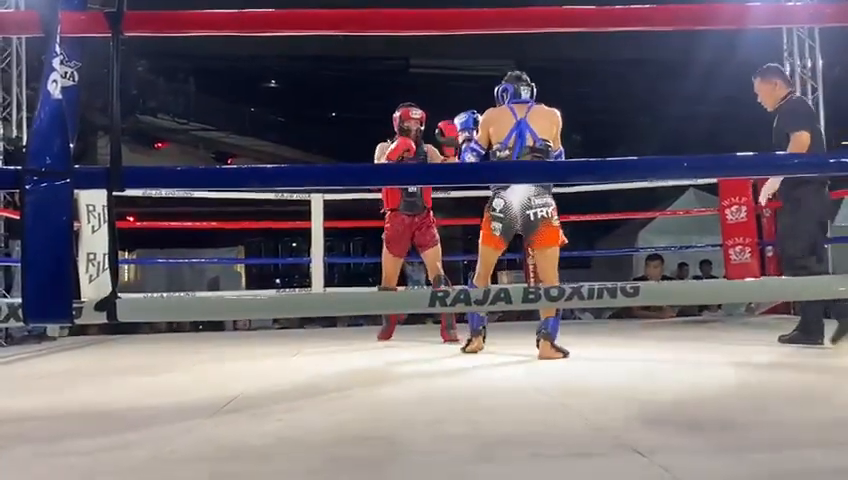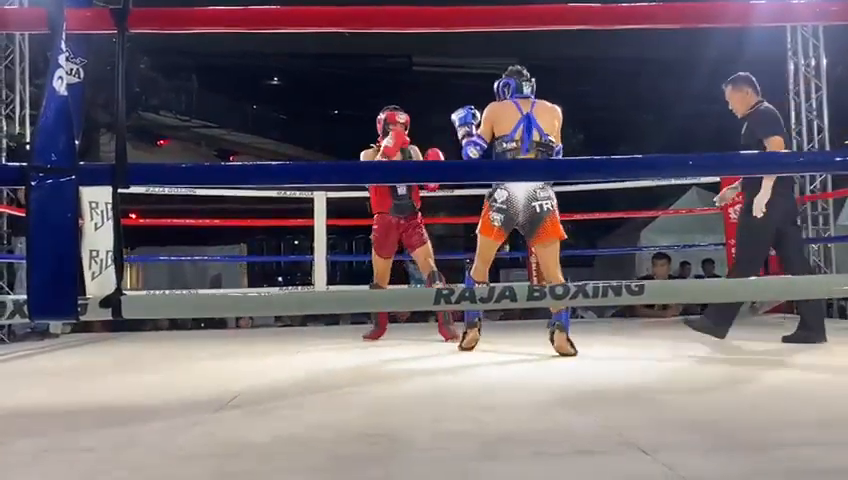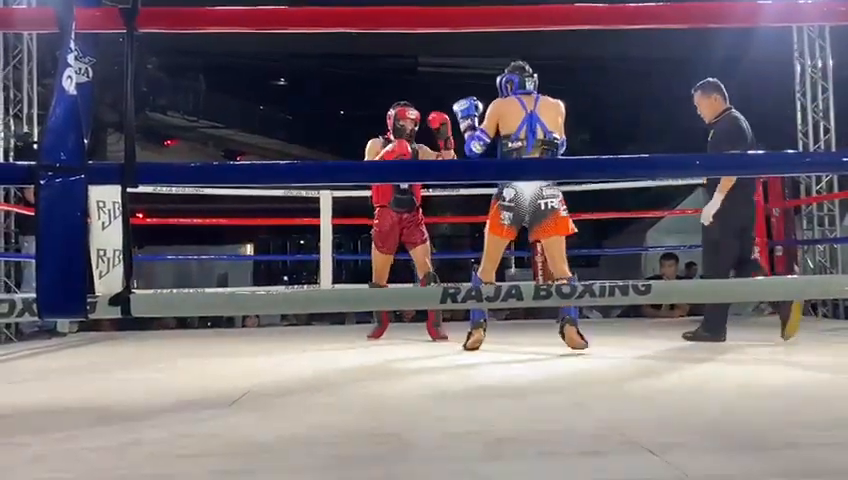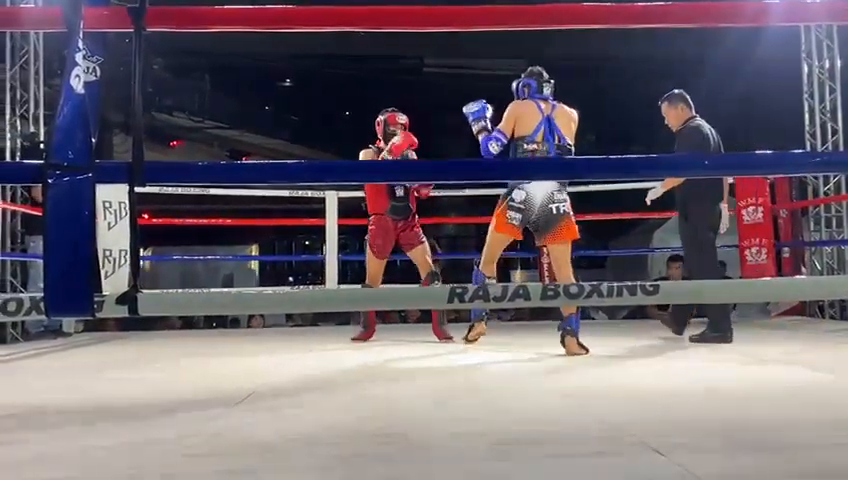
dt=0.3s
person 1, frame 1
left shoulder: (492, 116)
right shoulder: (551, 116)
left elbow: (469, 161)
left wrist: (465, 130)
left hip: (503, 200)
right hip: (539, 200)
left knee: (483, 273)
right knee: (549, 277)
left ankle: (476, 335)
right ankle: (547, 340)
person 1, frame 2
left shoulder: (495, 109)
right shoulder: (553, 111)
left elbow: (472, 154)
left wrist: (463, 125)
left hip: (505, 193)
right hip: (541, 194)
left knee: (481, 265)
right knee: (552, 270)
left ankle: (471, 329)
right ankle: (560, 333)
person 1, frame 3
left shoulder: (500, 106)
right shoulder: (556, 107)
left elbow: (474, 149)
left wrist: (466, 117)
left hip: (512, 191)
right hip: (547, 191)
left knee: (488, 264)
right knee: (559, 265)
left ankle: (477, 329)
right ankle: (570, 327)
person 1, frame 4
left shoulder: (517, 108)
right shoulder: (569, 114)
left elbow: (491, 150)
left wrist: (478, 120)
left hip: (521, 192)
right hip: (556, 195)
left knee: (488, 259)
right knee: (563, 270)
left ankle: (478, 322)
right ankle: (571, 336)
person 2, frame 1
left shoulder: (794, 106)
right shoulder: (791, 110)
left elbow: (801, 143)
left wrist: (775, 181)
right wrist: (777, 179)
left hip: (801, 193)
right hip: (809, 194)
left knee: (792, 255)
right knee: (809, 258)
right ankle: (810, 326)
person 2, frame 2
left shoulder: (763, 114)
right shoulder: (759, 118)
left elbow: (777, 148)
left wrist: (764, 191)
right wrist: (736, 187)
left hip: (767, 200)
right hip: (780, 200)
left knee: (747, 262)
right knee: (794, 262)
left ankle: (718, 320)
right ankle: (812, 326)
person 2, frame 3
left shoulder: (727, 125)
right shoulder: (736, 123)
left wrist: (715, 200)
left hip: (728, 204)
right hip: (743, 204)
left knee: (716, 265)
right knee: (744, 262)
left ankle: (713, 326)
right ankle: (784, 304)
person 2, frame 4
left shoulder: (689, 131)
right shoulder: (708, 130)
left wrist: (659, 189)
right wrist: (722, 204)
left hip: (694, 207)
right hip: (710, 206)
left knee: (704, 267)
right knee: (698, 264)
left ankle: (720, 327)
right ankle: (679, 319)
person 3, frame 1
left shoulder: (428, 149)
right shoulder: (384, 149)
right wrist: (392, 156)
left hip: (424, 218)
right hip: (397, 219)
left knee: (437, 272)
right knee: (389, 278)
left ankle: (448, 327)
right ankle: (389, 323)
person 3, frame 2
left shoulder: (412, 151)
right shoulder: (370, 154)
left elbow: (430, 186)
right wrist: (386, 152)
left hip: (411, 220)
right hip: (385, 221)
left knee: (431, 270)
right knee: (380, 278)
left ankle: (446, 324)
right ankle: (379, 325)
person 3, frame 3
left shoulder: (418, 148)
right shoulder: (377, 144)
left elbow: (447, 163)
left wrist: (444, 135)
right wrist: (384, 157)
left hip: (413, 215)
right hip: (386, 216)
left knee: (426, 270)
right knee: (379, 275)
left ankle: (435, 325)
right ankle: (380, 323)
person 3, frame 4
left shoulder: (410, 155)
right shoulder: (369, 154)
left elbow: (422, 193)
right wrist: (390, 153)
left hip: (409, 222)
right hip: (382, 222)
left knee: (429, 271)
right knee: (372, 279)
left ankle: (439, 325)
right ankle: (367, 327)
